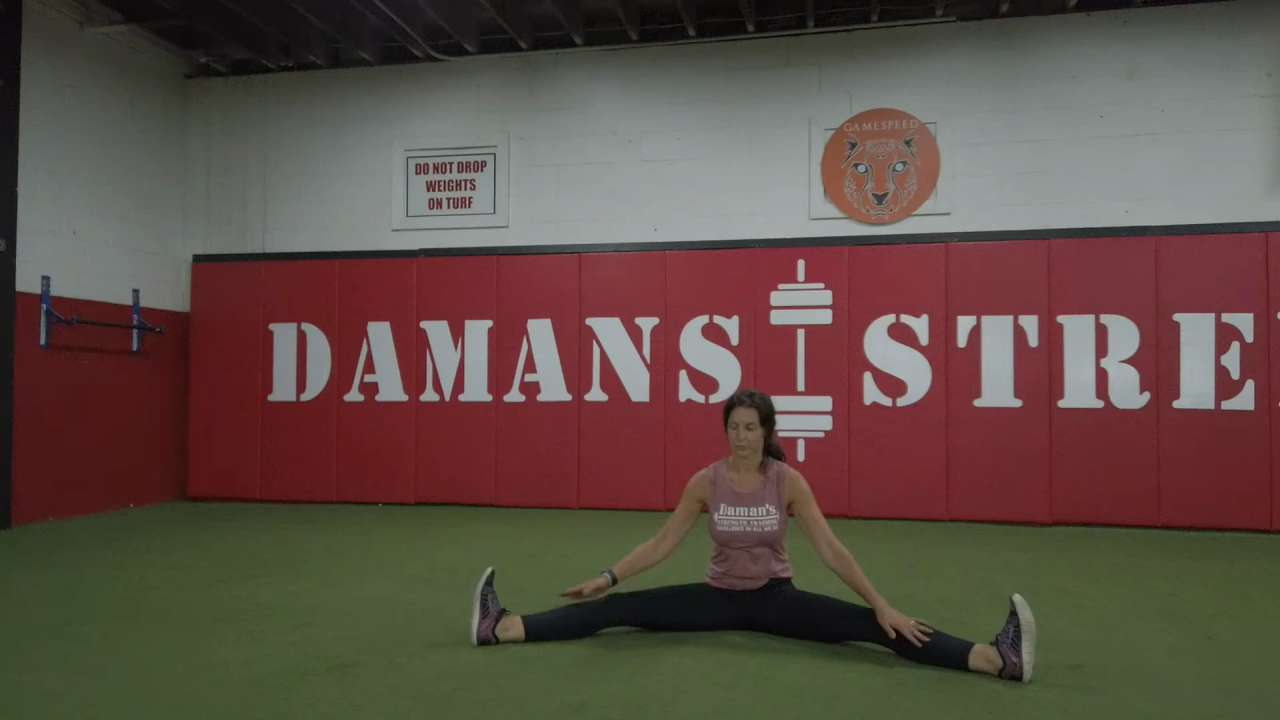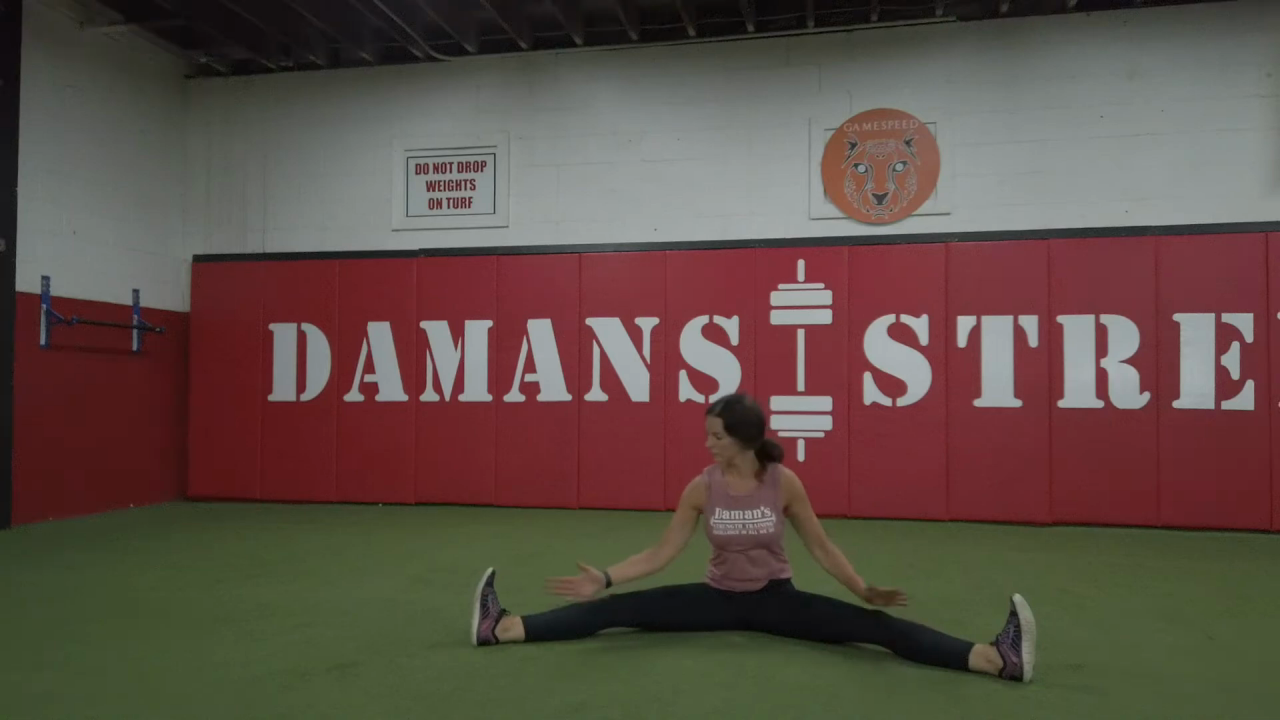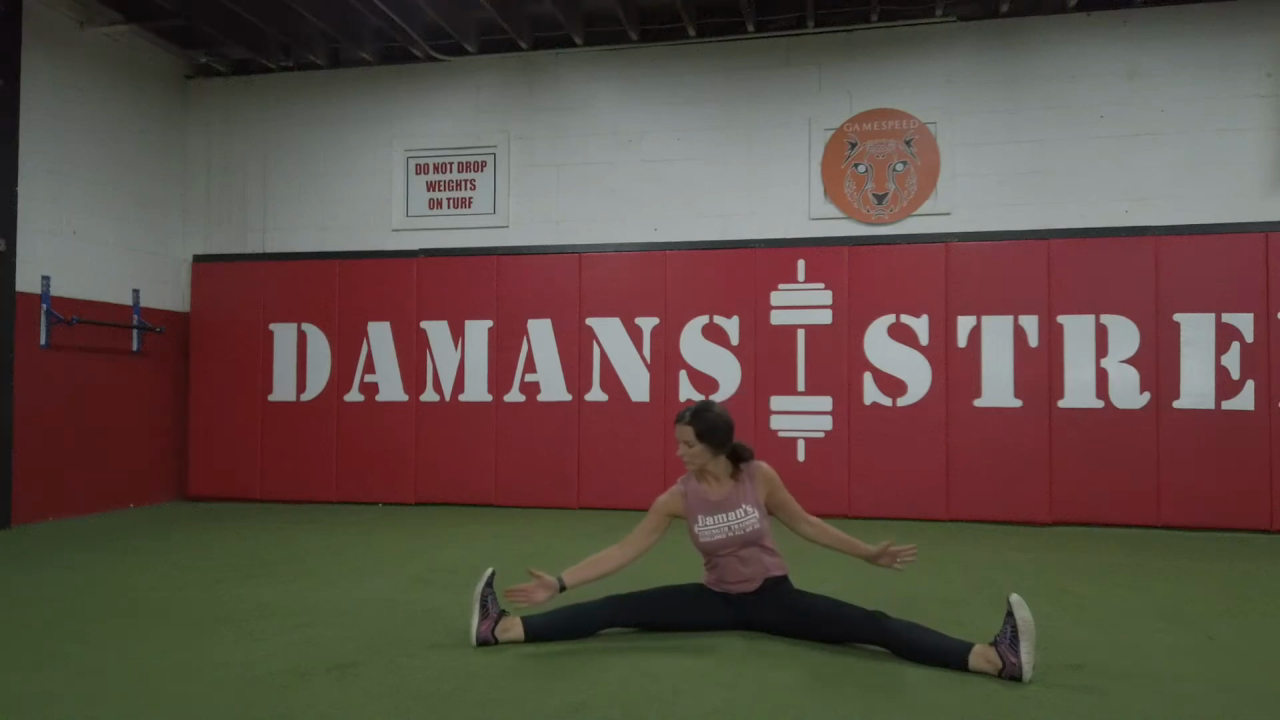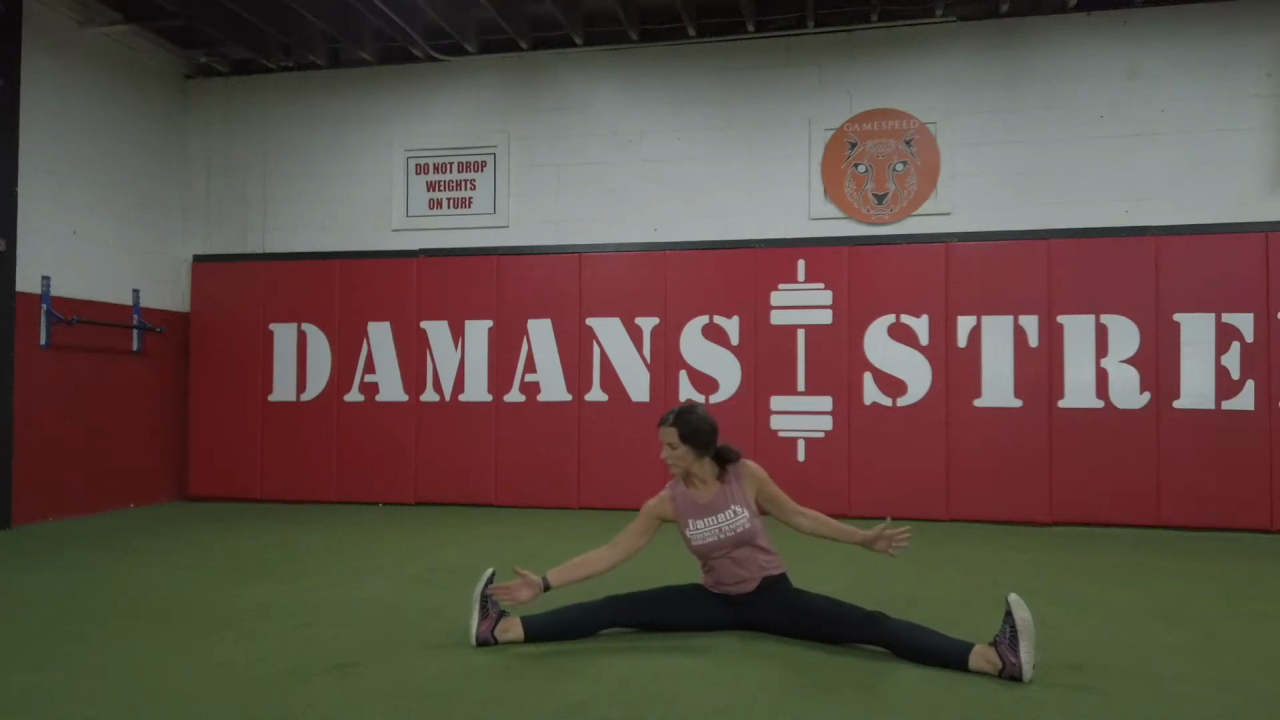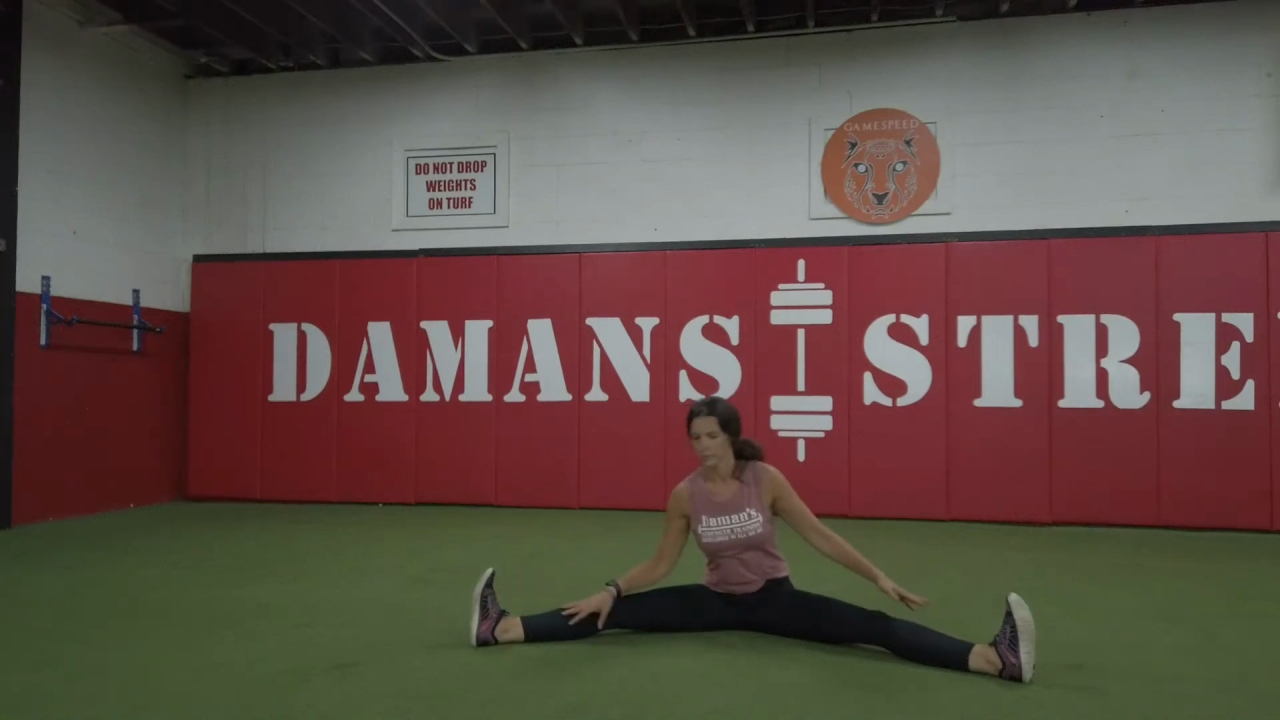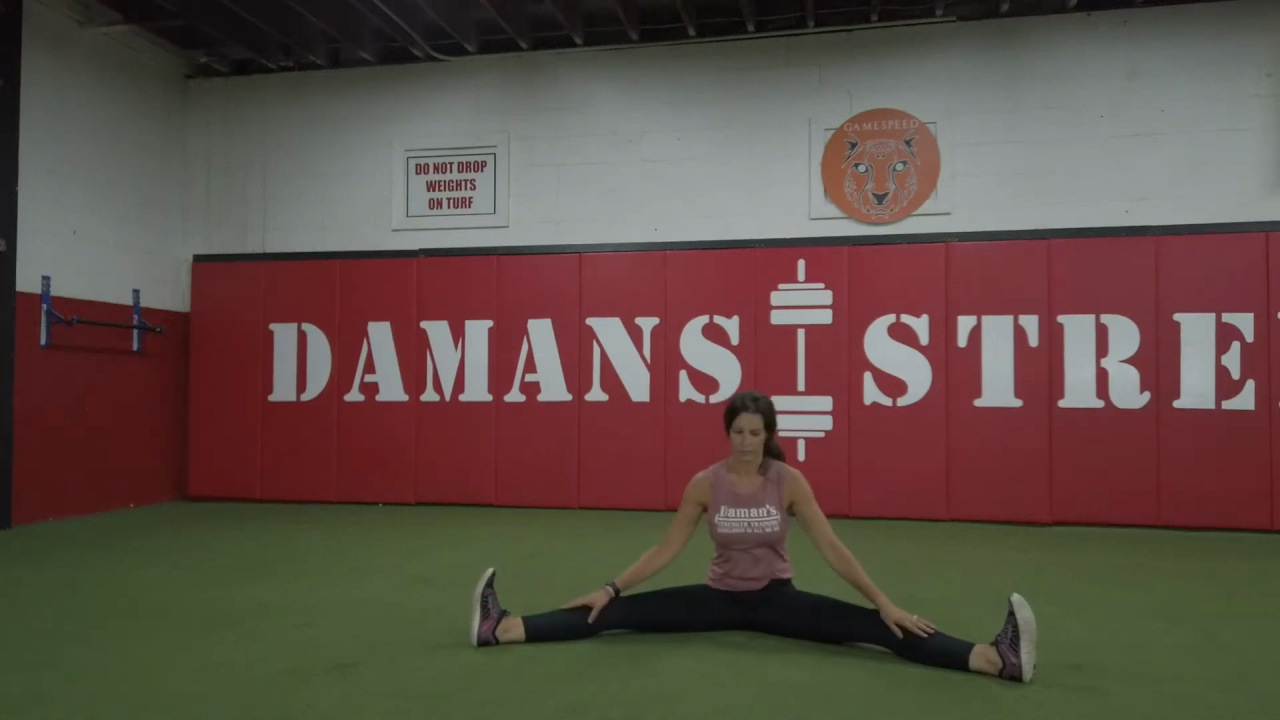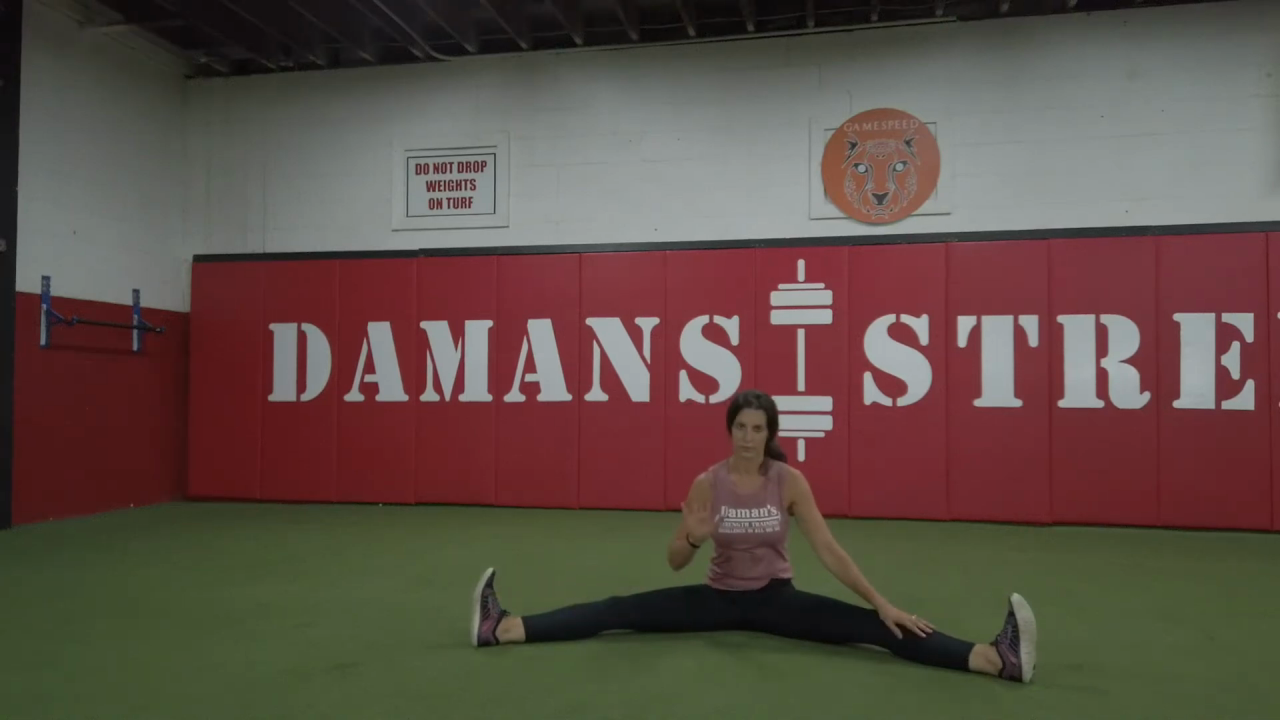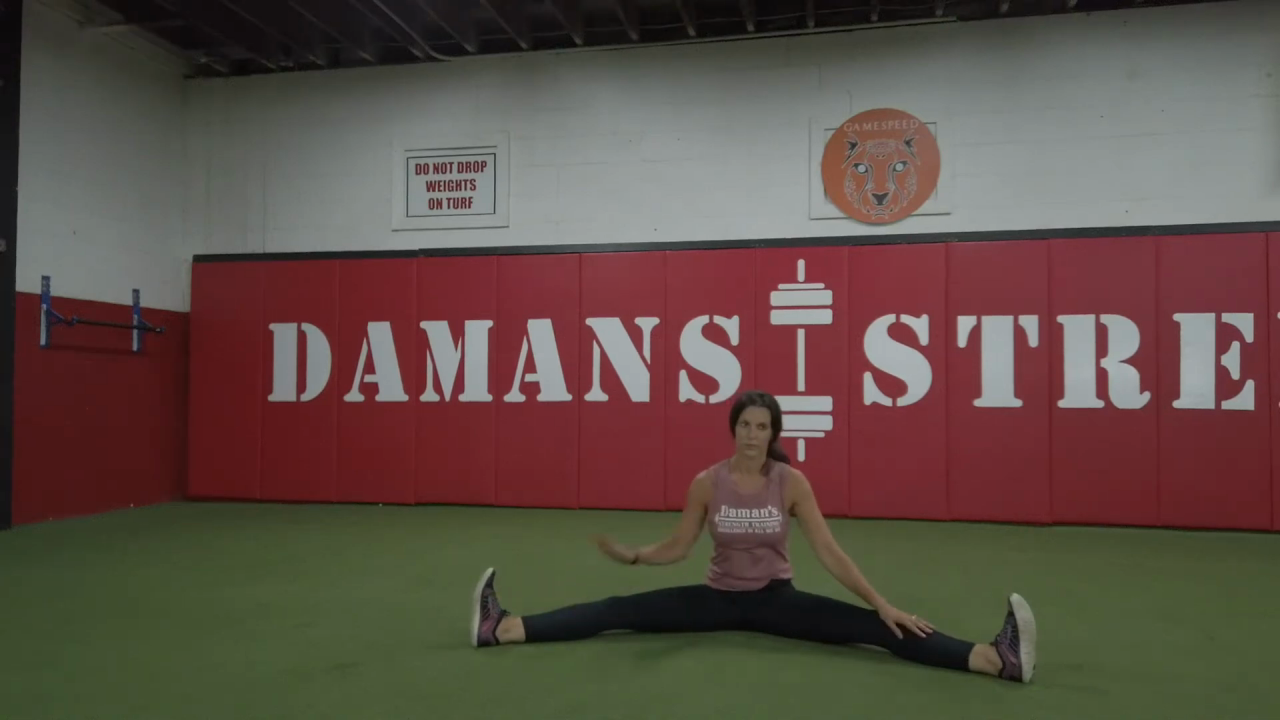
dt=0.5s
person 1, frame 1
left shoulder: (788, 481)
right shoulder: (705, 482)
left elbow: (830, 548)
right elbow: (661, 543)
left wrist: (883, 605)
right wrist: (606, 578)
left hip: (775, 597)
right hip: (719, 597)
left knee: (866, 625)
right knee: (618, 608)
left ankle: (995, 657)
right ankle: (502, 627)
person 1, frame 2
left shoulder: (784, 482)
right shoulder: (700, 488)
left elbow: (820, 546)
right elbow: (660, 553)
left wrist: (866, 591)
right wrist: (603, 579)
left hip: (775, 598)
right hip: (720, 598)
left knee: (868, 626)
right knee: (619, 609)
left ankle: (998, 659)
right ankle: (502, 627)
person 1, frame 3
left shoulder: (760, 476)
right shoulder: (677, 497)
left elbow: (803, 523)
right elbow: (623, 551)
left wrist: (868, 553)
right wrist: (558, 583)
left hip: (772, 596)
right hip: (717, 600)
left knee: (869, 625)
right knee: (618, 610)
left ankle: (995, 658)
right ankle: (502, 629)
person 1, frame 4
left shoulder: (747, 474)
right shoulder: (666, 501)
left elbow: (796, 515)
right elbow: (609, 553)
left wrist: (863, 538)
right wrist: (542, 583)
left hip: (771, 594)
right hip: (716, 600)
left knee: (868, 625)
right knee: (615, 611)
left ankle: (997, 658)
right ankle: (500, 626)
person 1, frame 5
left shoulder: (766, 478)
right shoulder: (685, 494)
left elbow: (817, 534)
right elbow: (659, 565)
left wrist: (879, 578)
right wrist: (611, 590)
left hip: (773, 597)
right hip: (717, 600)
left knee: (870, 626)
right knee: (618, 615)
left ankle: (996, 659)
right ankle: (502, 629)
person 1, frame 6
left shoulder: (789, 481)
right shoulder: (704, 483)
left elbow: (832, 548)
right elbow: (666, 549)
left wrist: (886, 603)
right wrist: (611, 590)
left hip: (776, 598)
right hip: (720, 597)
left knee: (871, 627)
right knee: (618, 616)
left ankle: (998, 659)
right ankle: (501, 628)
person 1, frame 7
left shoulder: (789, 481)
right shoulder: (706, 484)
left elbow: (829, 549)
right elbow: (675, 563)
left wrist: (883, 603)
right wrist: (692, 538)
left hip: (775, 598)
right hip: (719, 597)
left knee: (870, 628)
right knee: (620, 611)
left ankle: (996, 658)
right ankle: (502, 629)
person 1, frame 8
left shoulder: (792, 482)
right shoulder: (707, 483)
left elbow: (830, 552)
right elbow: (675, 548)
left wrist: (884, 605)
right wrist: (627, 554)
left hip: (775, 599)
right hip: (719, 598)
left knee: (869, 628)
right knee: (620, 612)
left ankle: (996, 659)
right ankle: (501, 628)
